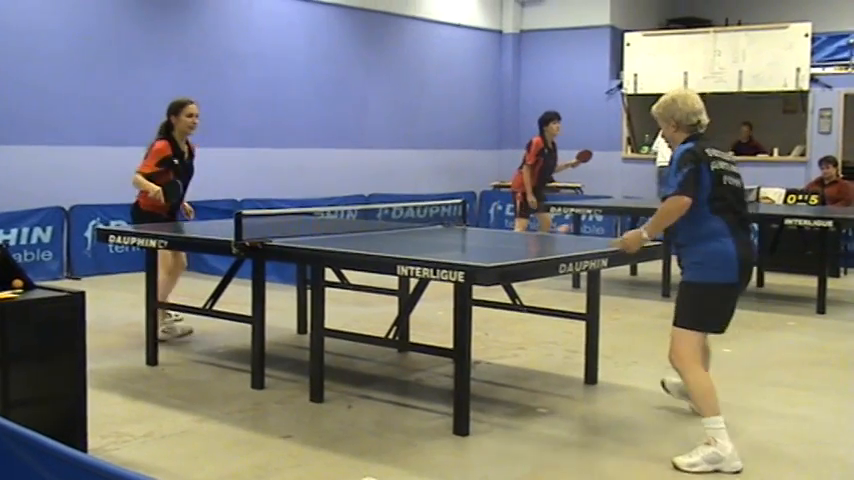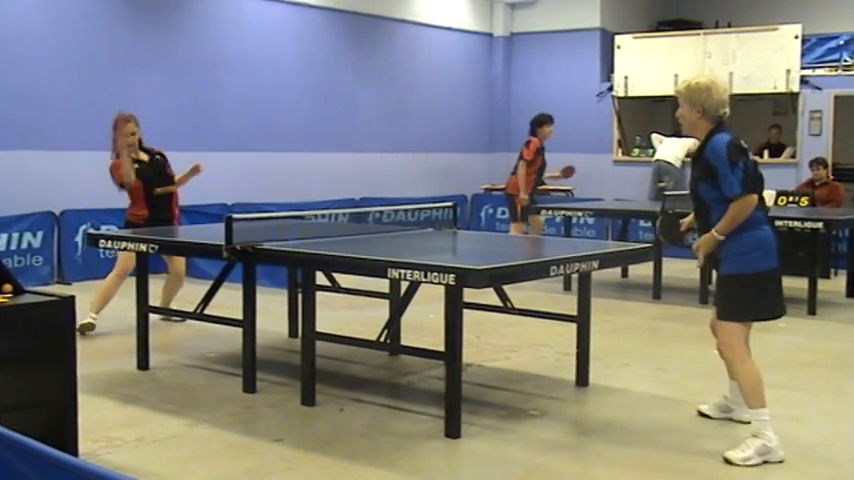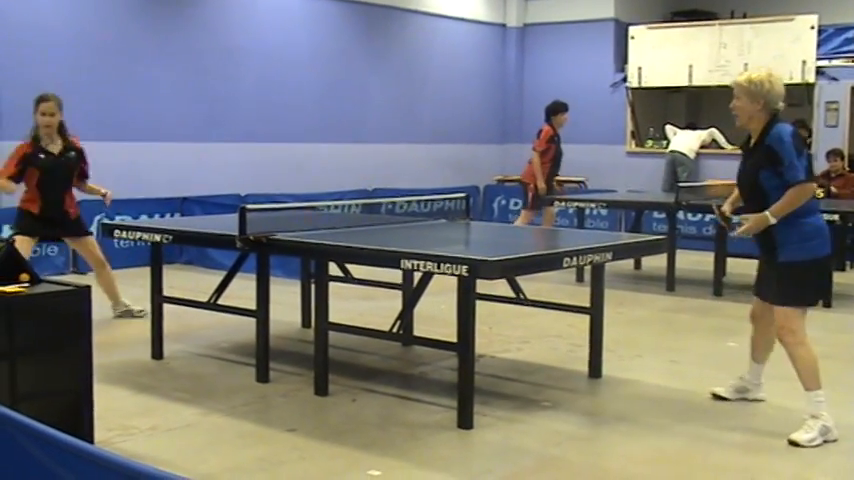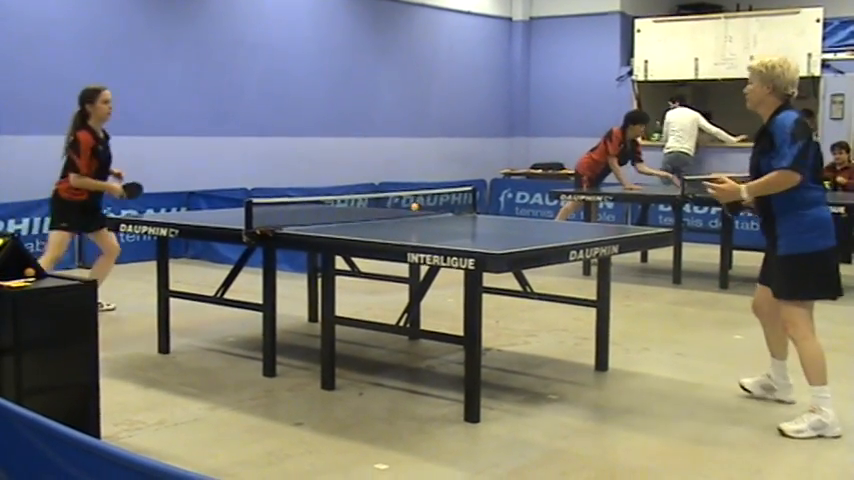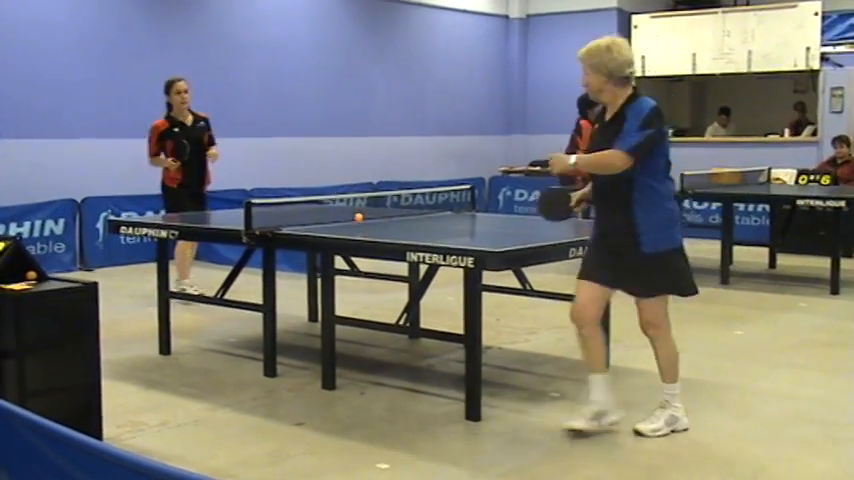
dt=1s
person 1, frame 1
left shoulder: (688, 154)
right shoulder: (719, 157)
left elbow: (680, 202)
left wrist: (644, 233)
right wrist: (660, 220)
left hip: (710, 265)
right hip: (732, 259)
left knee: (682, 354)
right knee: (686, 324)
left ankle: (719, 447)
right ankle: (691, 386)
person 1, frame 2
left shoulder: (721, 147)
right shoulder: (712, 146)
left elbow: (747, 199)
left wrist: (714, 236)
right wrist: (694, 220)
left hip: (746, 257)
right hip: (738, 257)
left knee: (731, 346)
right knee: (721, 329)
left ankle: (765, 438)
right ankle: (736, 403)
person 1, frame 3
left shoulder: (783, 136)
right shoulder: (753, 142)
left elbow: (805, 186)
left wrist: (766, 217)
right wrist: (731, 204)
left hip: (801, 245)
right hip: (776, 247)
left knee: (788, 330)
right knee: (761, 317)
left ankle: (821, 419)
right ankle: (752, 382)
person 1, frame 4
left shoulder: (788, 123)
right shoulder: (777, 125)
left elbow: (789, 176)
left wrist: (740, 192)
right wrist: (752, 194)
left hip: (803, 236)
right hip: (790, 236)
left knee: (797, 324)
right knee: (764, 304)
left ankle: (824, 413)
right ankle: (778, 379)
person 1, frame 5
left shoulder: (646, 112)
right shoulder: (605, 117)
left elbow: (619, 160)
left wrist: (568, 162)
right wrist: (584, 193)
left hip: (650, 236)
right hip: (610, 235)
left knee: (652, 322)
right knee: (583, 312)
left ankle: (674, 408)
right ankle: (602, 404)
person 2, frame 1
left shoulder: (189, 150)
right shoulder: (161, 148)
right elbow: (137, 179)
left wrist: (182, 202)
right wrist: (151, 189)
left hip: (169, 214)
right hip: (150, 214)
left knee: (178, 262)
right knee: (167, 265)
left ankle: (158, 310)
right ankle: (161, 326)
person 2, frame 2
left shoulder: (157, 155)
right shoulder: (119, 163)
left elbow: (170, 185)
right elbow: (128, 182)
left wrist: (190, 174)
right wrist: (122, 151)
left hip: (167, 221)
right hip: (139, 222)
left knee: (178, 272)
right knee: (120, 271)
left ankle: (164, 309)
right ankle: (90, 317)
person 2, frame 3
left shoulder: (74, 149)
right shoulder: (25, 150)
left elbow: (80, 184)
left wrist: (100, 191)
left hip: (65, 214)
right hip: (32, 215)
left knee: (98, 261)
left ankle: (120, 305)
person 2, frame 4
left shoulder: (102, 135)
right shoulder: (83, 138)
right elbow: (75, 179)
left wrist: (111, 173)
right wrist: (109, 187)
left hip: (90, 204)
right hip: (69, 203)
left knee: (112, 250)
right knee: (54, 255)
person 2, frame 5
left shoulder: (202, 121)
right shoulder: (161, 127)
left elbow: (211, 146)
right elbow: (153, 158)
left wrist: (213, 153)
right wrist: (166, 163)
left hip: (199, 185)
right hip: (175, 187)
left ankle: (183, 279)
right ankle: (184, 282)
